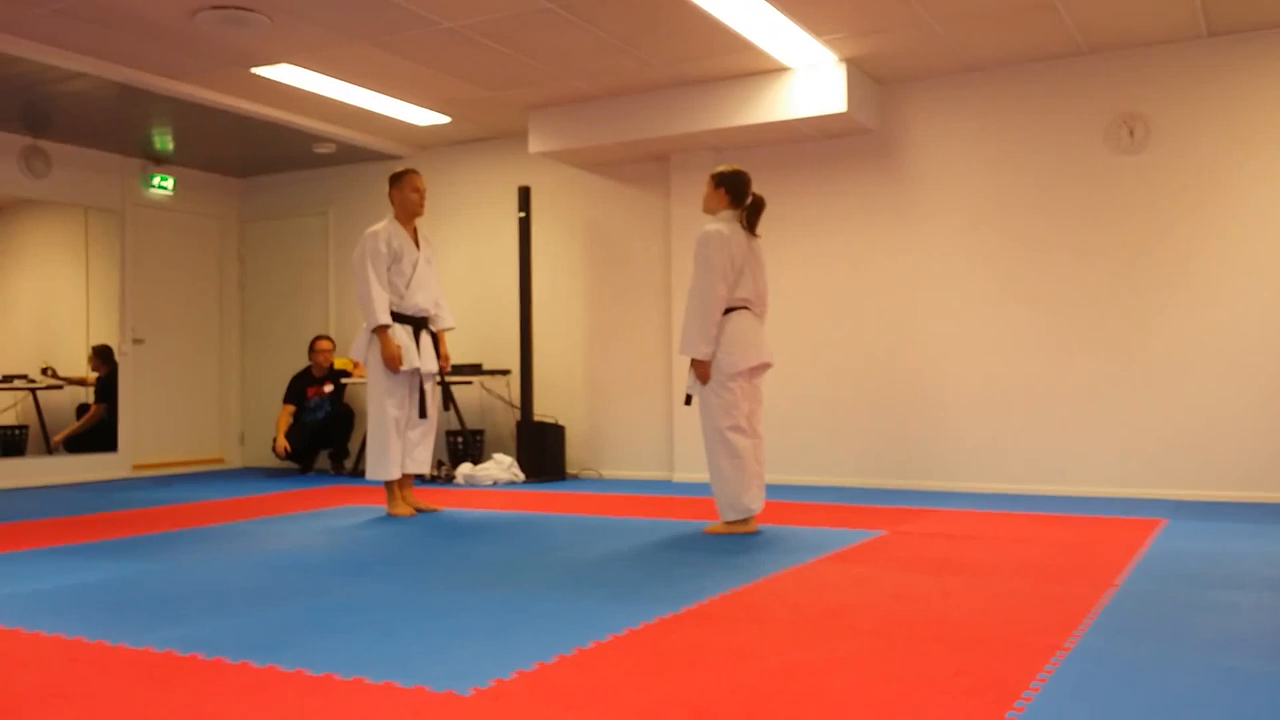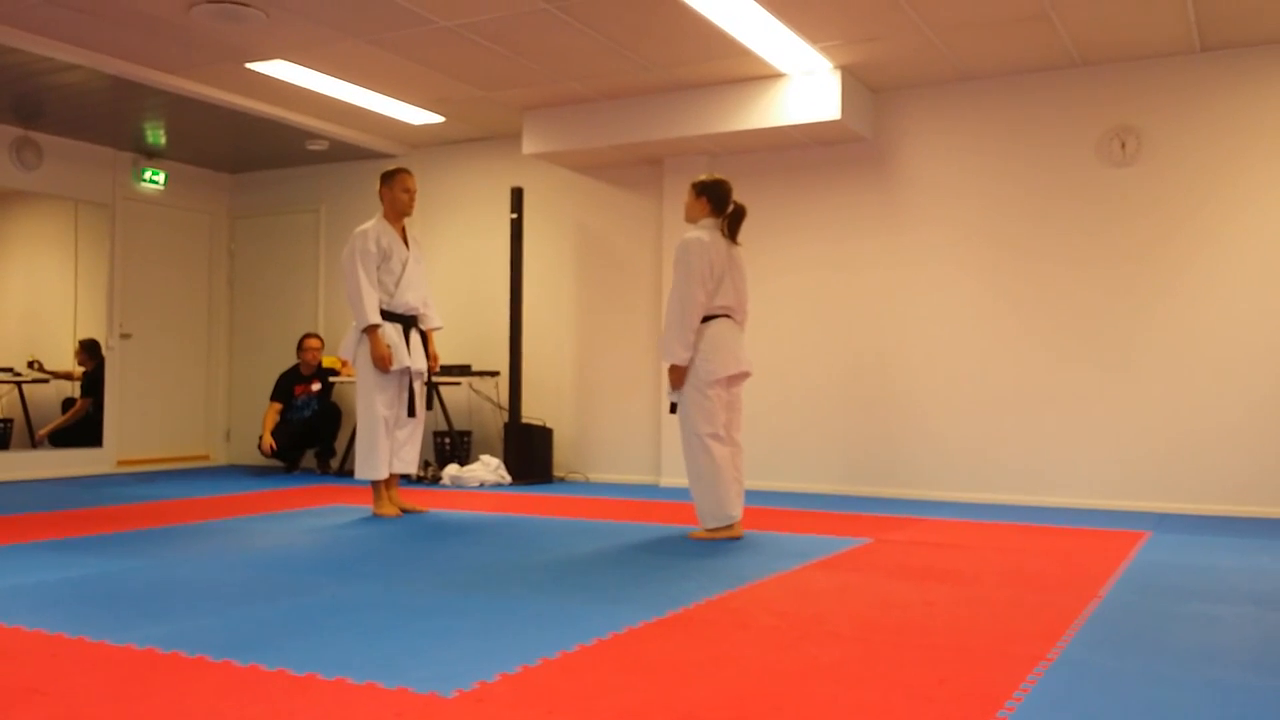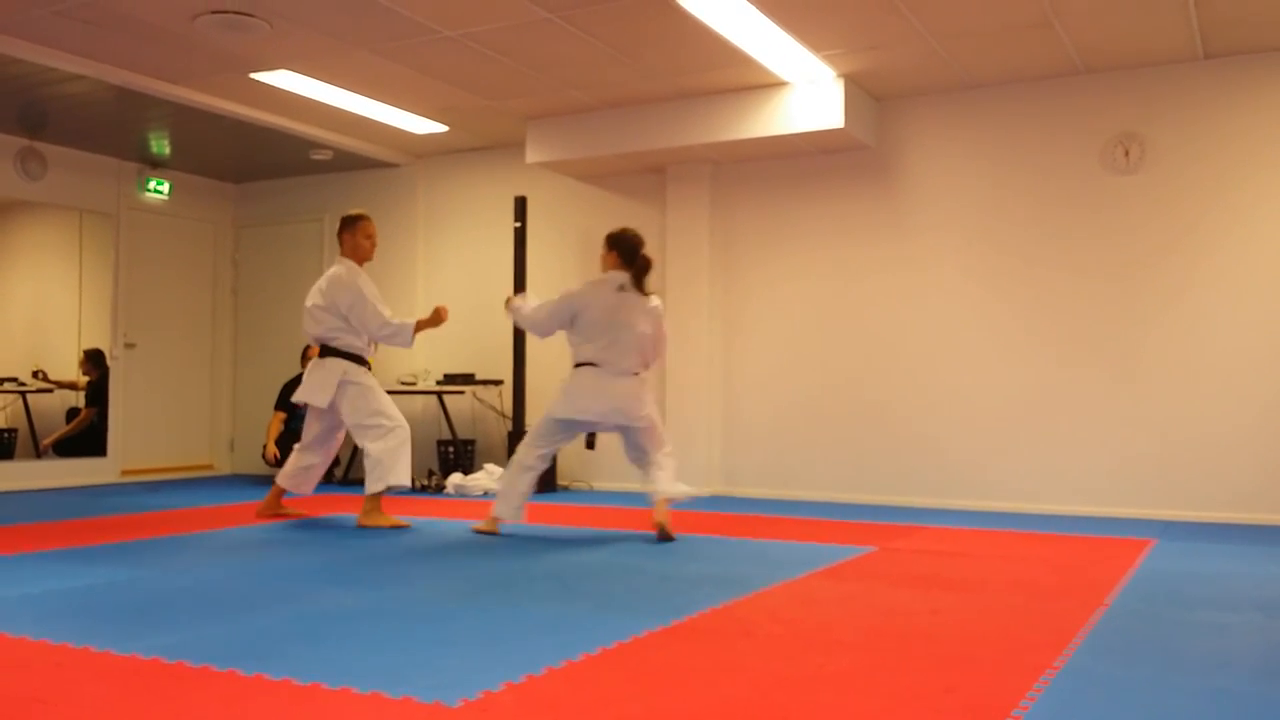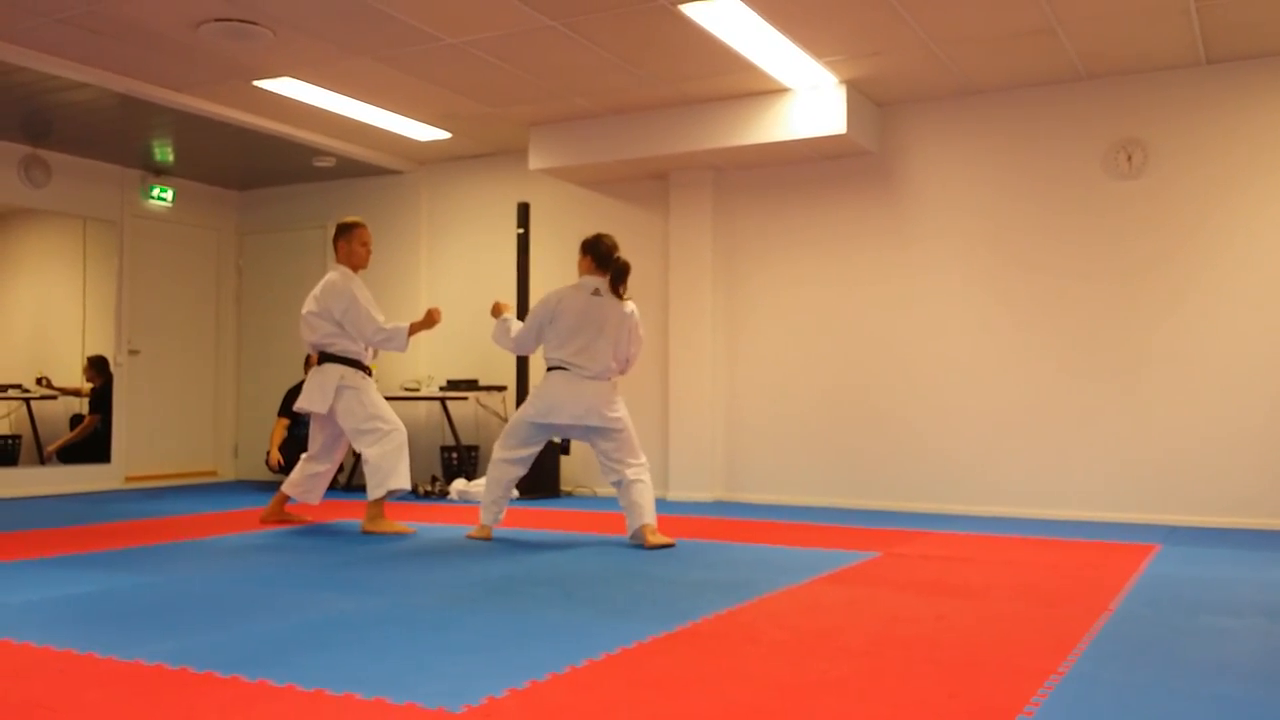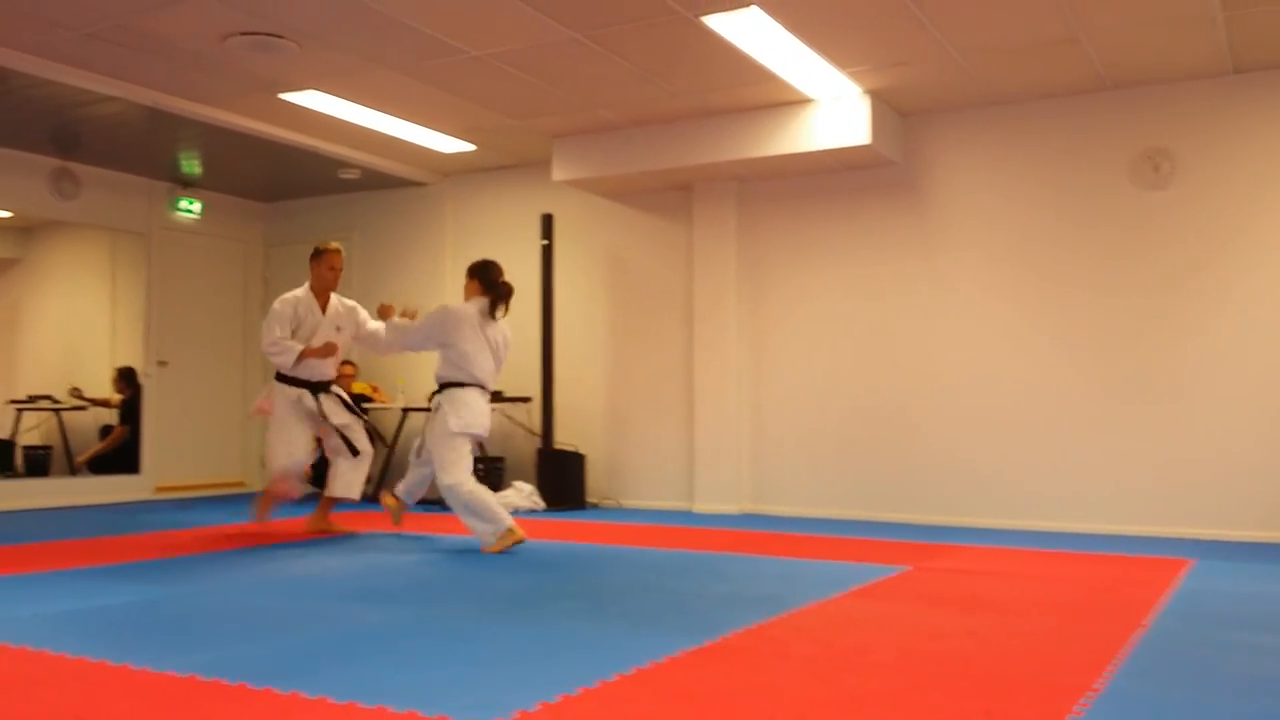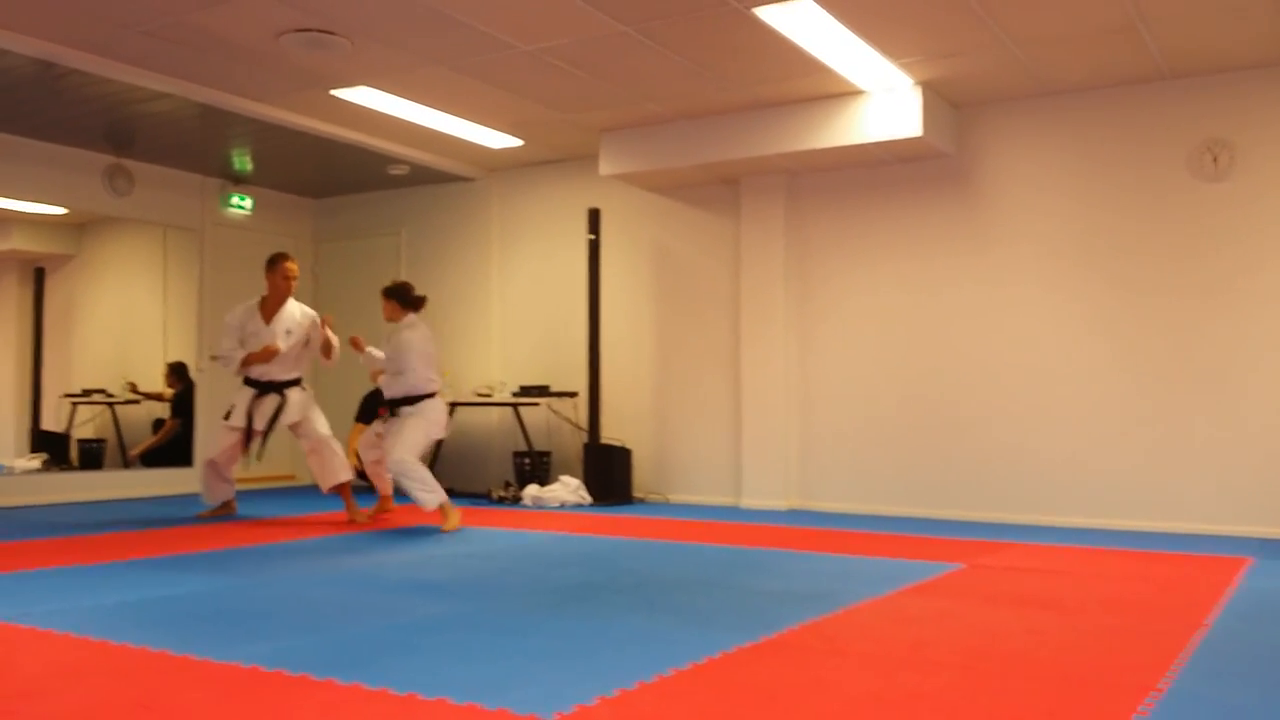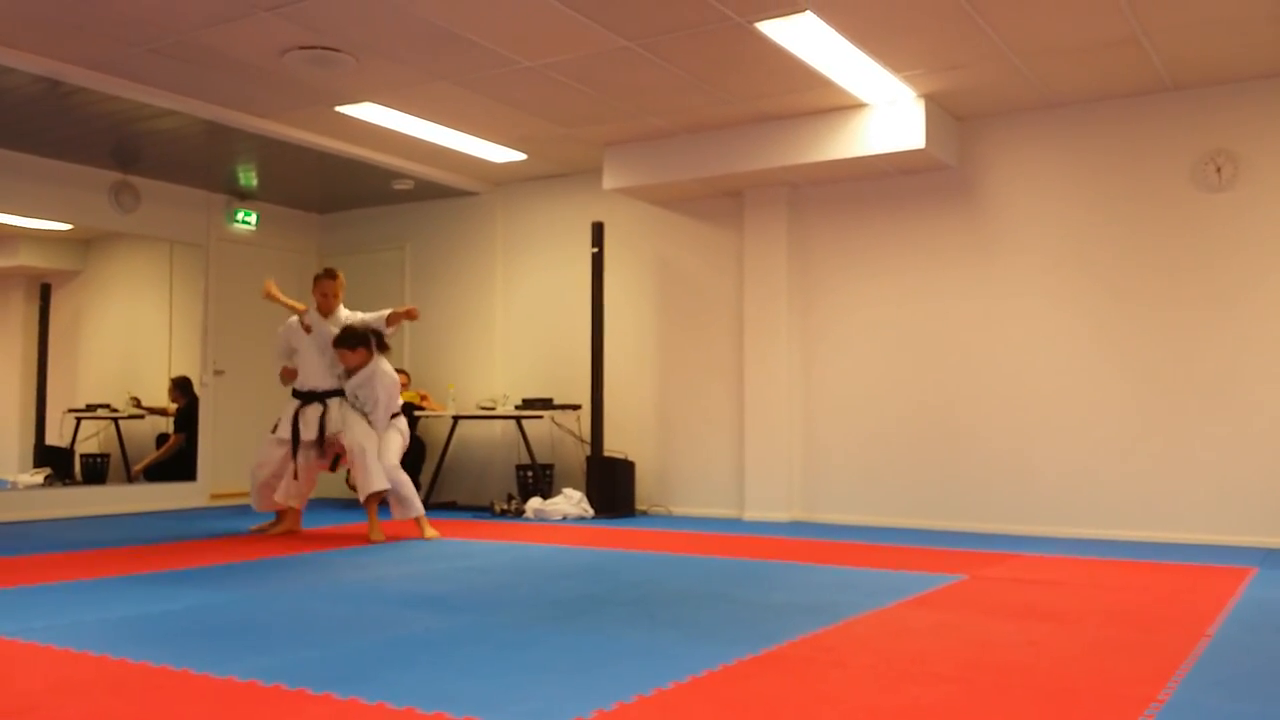
dt=0.7s
person 1, frame 1
left shoulder: (424, 244)
right shoulder: (378, 238)
right elbow: (372, 293)
left wrist: (441, 341)
right wrist: (386, 339)
left hip: (421, 337)
right hip: (393, 335)
left knee: (422, 415)
right knee: (390, 414)
left ankle: (408, 491)
right ankle: (393, 496)
person 1, frame 2
left shoulder: (412, 243)
right shoulder: (367, 237)
right elbow: (362, 292)
left wrist: (429, 342)
right wrist: (376, 339)
left hip: (410, 336)
right hip: (382, 335)
left knee: (410, 415)
right knee: (379, 414)
left ankle: (393, 492)
right ankle: (379, 496)
person 1, frame 3
left shoulder: (336, 279)
right shoulder: (350, 280)
right elbow: (381, 328)
right wrist: (427, 323)
left hip: (332, 371)
right hip: (346, 373)
left knee: (317, 443)
right knee: (392, 428)
left ankle: (272, 502)
right ankle: (371, 510)
person 1, frame 4
left shoulder: (330, 285)
right shoulder: (344, 285)
right elbow: (374, 332)
right wrist: (421, 325)
left hip: (333, 377)
right hip: (343, 377)
left knee: (323, 451)
right knee: (388, 433)
left ankle: (276, 508)
right ankle: (375, 517)
person 1, frame 5
left shoulder: (346, 309)
right shoulder: (290, 303)
left elbow: (376, 335)
right elbow: (272, 345)
right wrist: (312, 353)
left hip: (325, 394)
right hip: (292, 394)
left knee: (355, 448)
right knee: (291, 459)
left ankle: (321, 516)
right ankle: (271, 498)
person 1, frame 6
left shoulder: (304, 315)
right shoulder: (242, 315)
left elbow: (327, 355)
right elbow: (225, 355)
left wrist: (326, 336)
right wrist: (255, 357)
left hip: (291, 395)
right hip: (253, 396)
left knee: (321, 440)
right knee: (220, 454)
left ankle: (351, 506)
right ankle: (225, 503)
person 1, frame 7
left shoulder: (351, 322)
right shoulder: (293, 326)
left elbow: (378, 322)
right elbow: (285, 357)
left wrist: (400, 314)
right wrist: (285, 373)
left hip: (337, 407)
right hip: (302, 408)
right knee: (267, 466)
right ankle: (283, 516)
person 2, frame 1
left shoulder: (714, 235)
right shoulder: (748, 238)
left elbow: (708, 296)
left wrist: (700, 351)
left hip: (724, 341)
right hip: (748, 339)
left knee: (725, 428)
right knee: (745, 428)
left ankle: (739, 514)
right ankle: (747, 510)
person 2, frame 2
left shoulder: (694, 242)
right shoulder: (729, 246)
left elbow: (687, 303)
left wrist: (676, 356)
left hip: (703, 345)
right hip: (728, 345)
left knee: (704, 436)
right knee: (725, 437)
left ankle: (723, 519)
right ankle: (729, 518)
person 2, frame 3
left shoulder: (584, 294)
right shoulder: (651, 304)
left elbow: (540, 323)
right elbow: (654, 353)
left wrist: (518, 305)
left hip: (585, 389)
right hip: (631, 393)
left knee: (533, 450)
right knee: (657, 457)
left ankle: (498, 518)
right ankle: (661, 507)
person 2, frame 4
left shoulder: (558, 299)
right shoulder: (626, 309)
left elbow: (522, 343)
right elbow: (626, 361)
left wrist: (504, 317)
left hip: (556, 391)
right hip: (601, 396)
left knee: (507, 454)
right knee: (630, 466)
left ankle: (486, 524)
right ankle: (647, 529)
person 2, frame 5
left shoulder: (453, 315)
right shoulder: (500, 327)
left elbow: (408, 338)
left wrist: (392, 320)
left hip: (456, 403)
right hip: (477, 403)
left knee: (454, 478)
right knee: (424, 454)
left ankle: (505, 530)
right ankle: (401, 501)
person 2, frame 6
left shoulder: (407, 336)
right shoulder: (407, 330)
left elbow: (413, 381)
right elbow: (390, 366)
left wrist: (383, 381)
right wrist: (365, 350)
left hip: (421, 410)
right hip: (404, 410)
left knee: (400, 461)
right knee: (369, 446)
left ankle: (448, 510)
right ankle: (385, 499)
person 2, frame 7
left shoulder: (382, 376)
right shoulder: (359, 360)
left elbow: (378, 422)
left hip: (388, 426)
right hip: (357, 425)
left knee: (386, 468)
left ankle: (421, 522)
